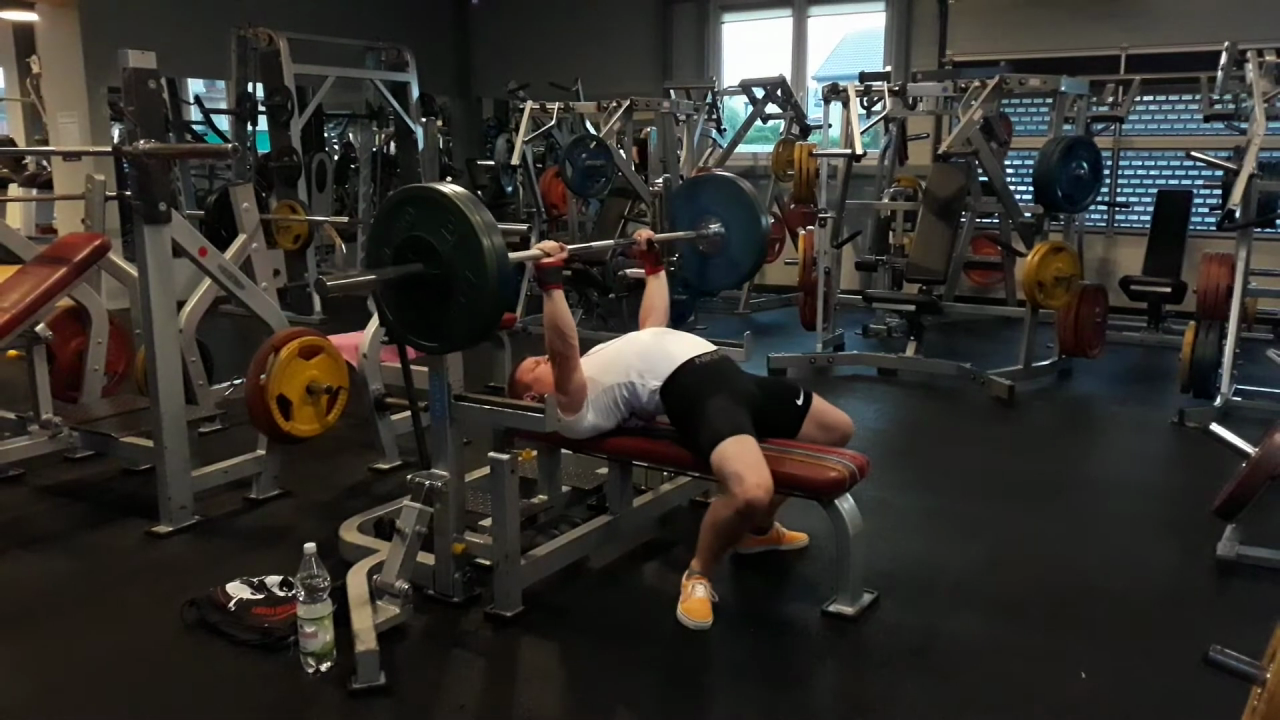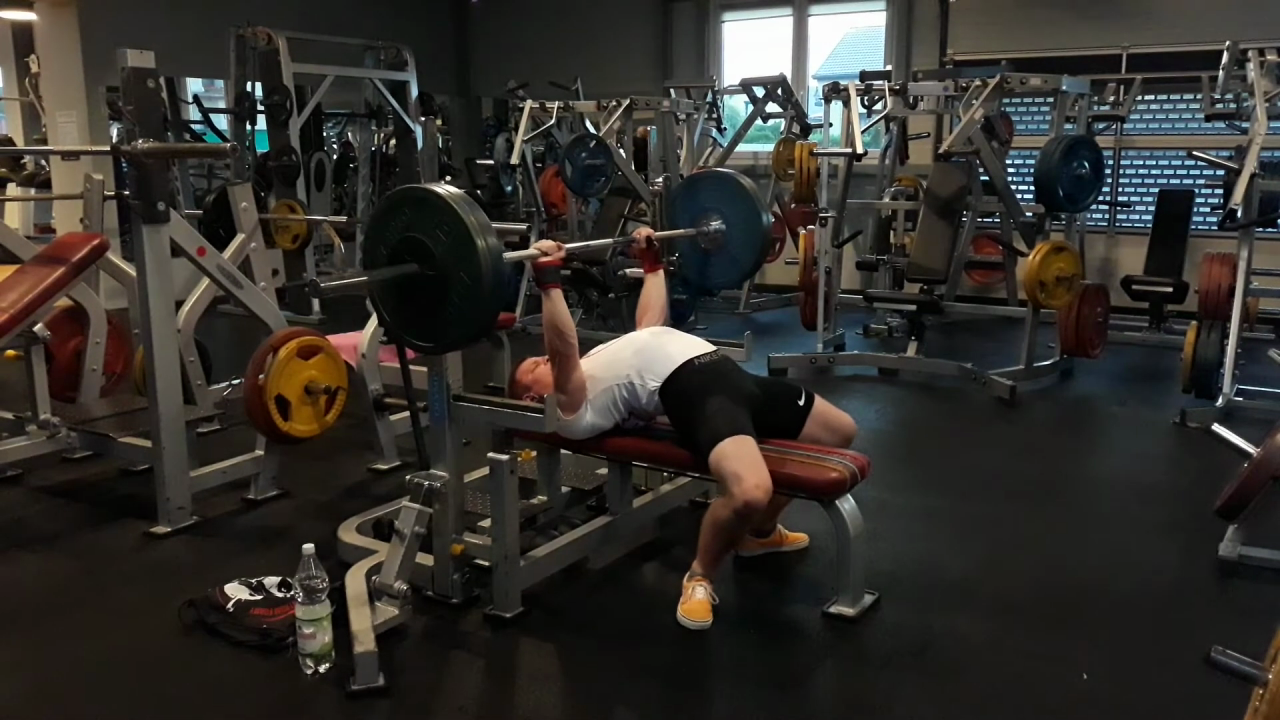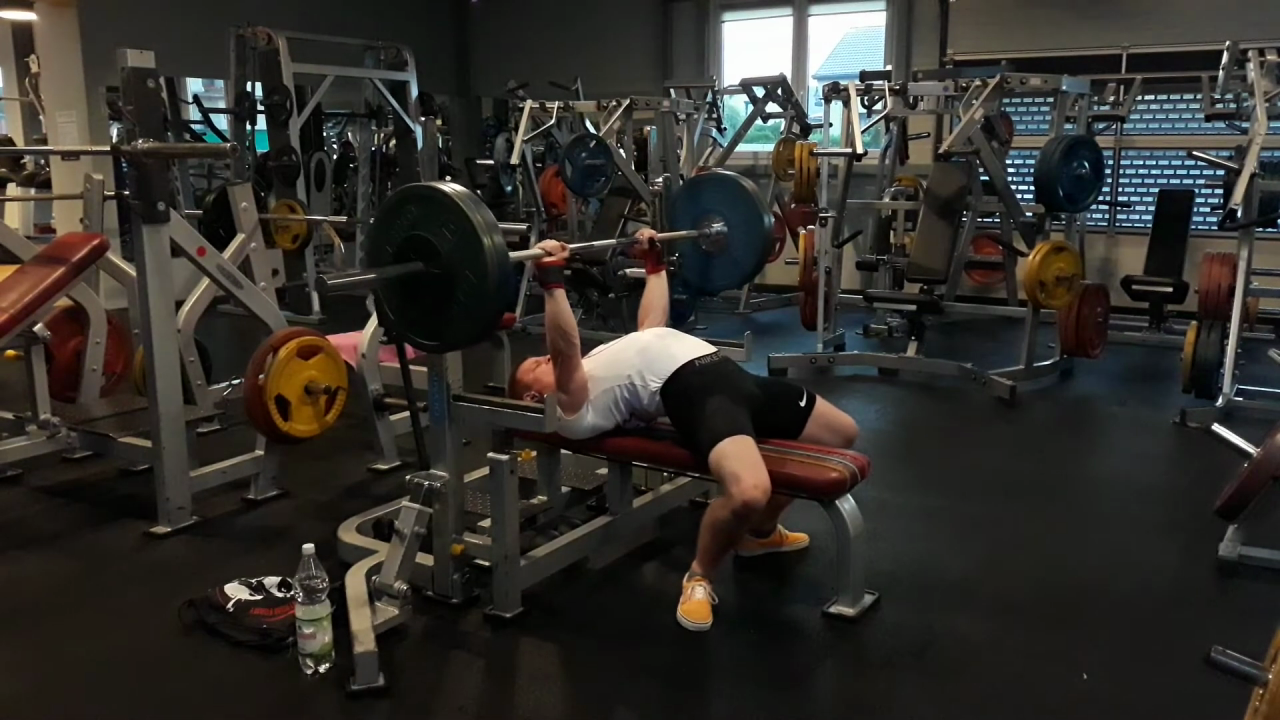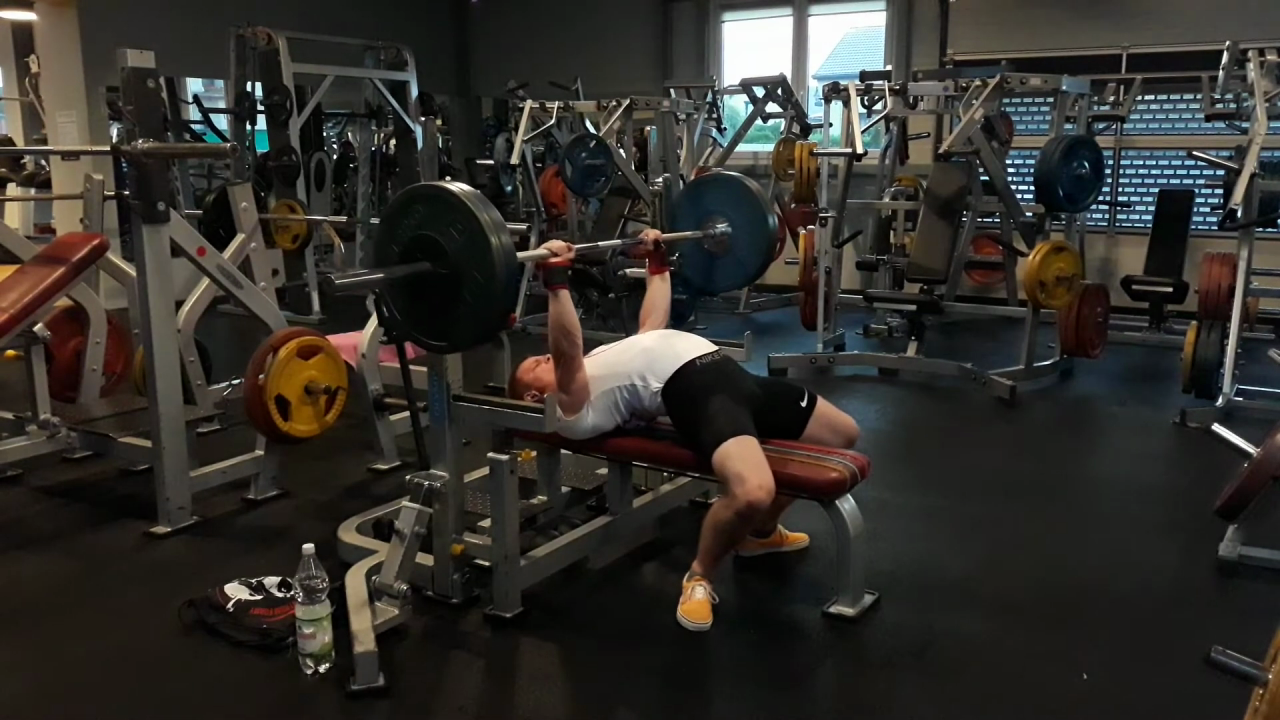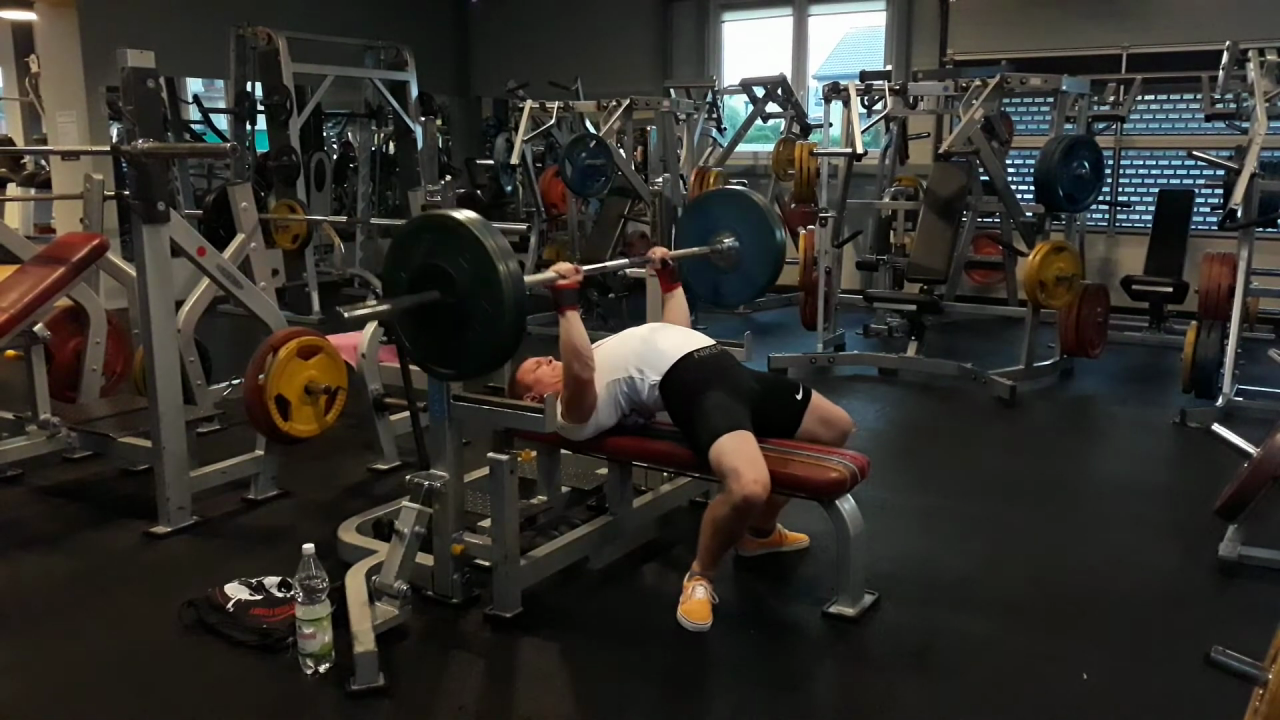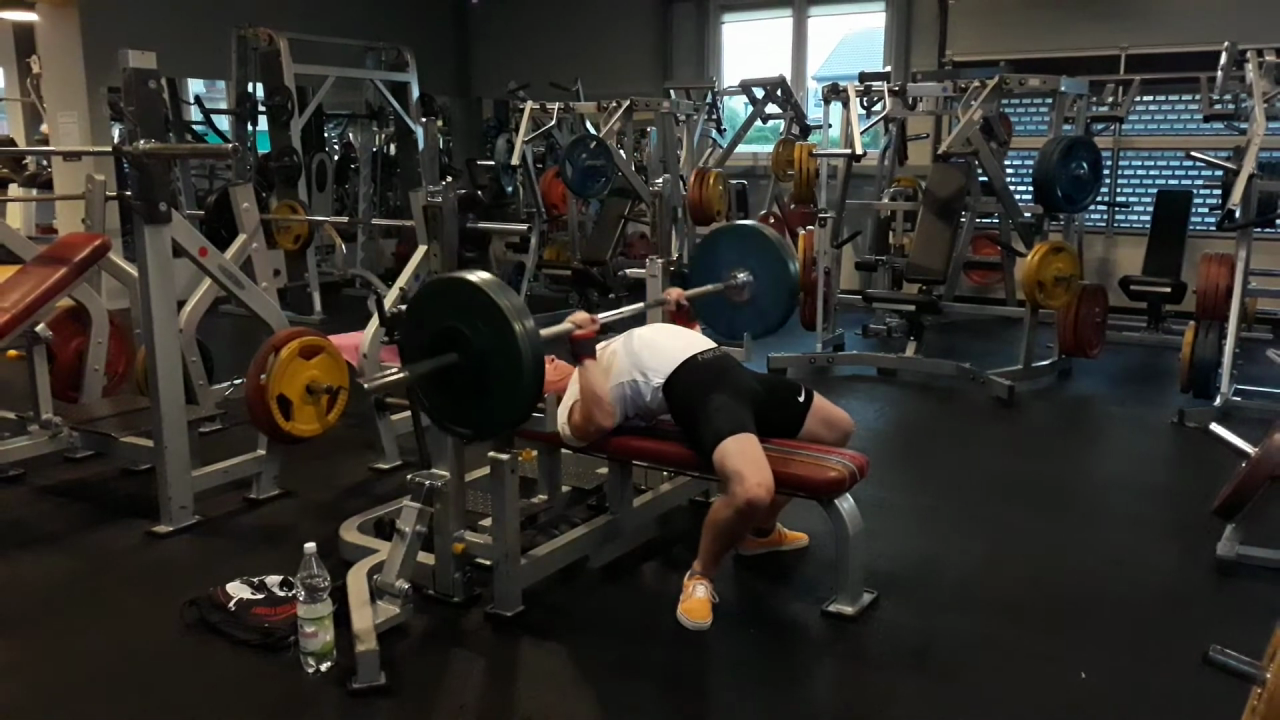
dt=0.5s
person 1, frame 1
left shoulder: (602, 366)
right shoulder: (572, 408)
left elbow: (653, 325)
right elbow: (563, 350)
left wrist: (653, 262)
right wrist: (550, 280)
left knee: (838, 431)
right knee: (752, 492)
left ankle: (758, 530)
right ankle: (698, 574)
person 1, frame 2
left shoulder: (601, 367)
right shoulder: (572, 410)
left elbow: (651, 324)
right elbow: (564, 348)
left wrist: (651, 260)
right wrist: (548, 279)
left knee: (841, 433)
right knee: (750, 493)
left ankle: (760, 532)
right ankle: (699, 576)
person 1, frame 3
left shoulder: (599, 367)
right shoulder: (572, 409)
left elbow: (652, 324)
right elbow: (564, 348)
left wrist: (653, 260)
right wrist: (551, 279)
left knee: (842, 434)
right knee: (748, 492)
left ankle: (760, 532)
right ankle: (698, 576)
person 1, frame 4
left shoulder: (604, 367)
right shoulder: (574, 411)
left elbow: (653, 325)
right elbow: (567, 350)
left wrist: (657, 260)
right wrist: (556, 279)
left knee: (843, 436)
right knee: (753, 493)
left ankle: (761, 532)
right ankle: (699, 577)
person 1, frame 5
left shoulder: (607, 364)
right shoulder: (572, 410)
left elbow: (676, 329)
right elbow: (581, 374)
left wrist: (668, 276)
right wrist: (565, 301)
left knee: (838, 430)
right knee: (748, 488)
left ankle: (760, 531)
right ankle: (699, 577)
person 1, frame 6
left shoulder: (606, 365)
right shoulder: (571, 410)
right elbow: (601, 421)
left wrist: (685, 316)
right wrist: (583, 349)
left knee: (838, 430)
right knee: (752, 492)
left ankle: (759, 531)
right ankle: (699, 576)
